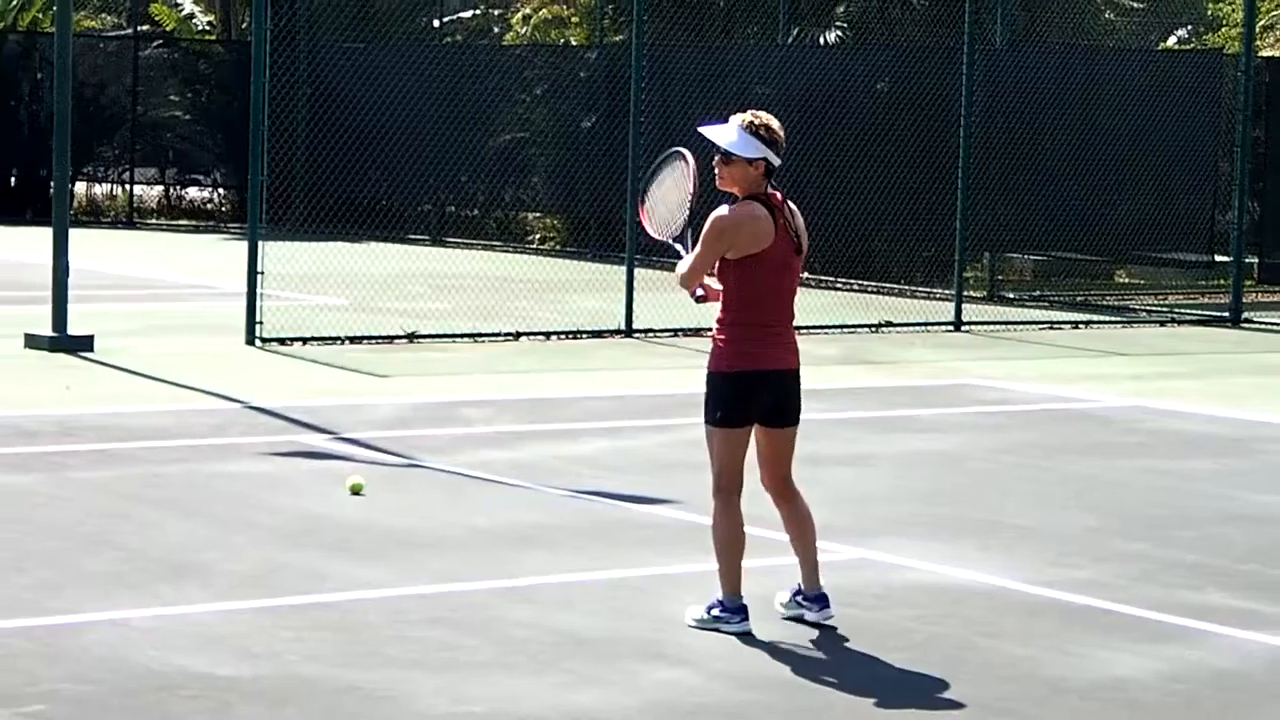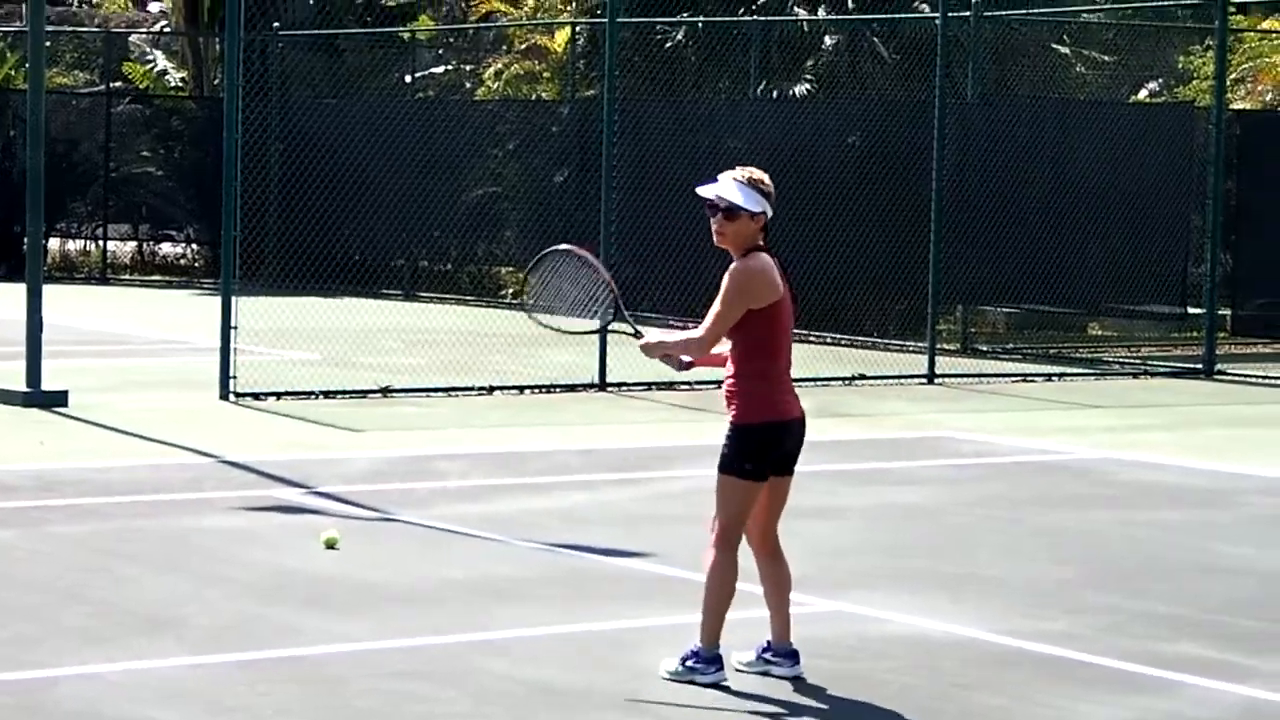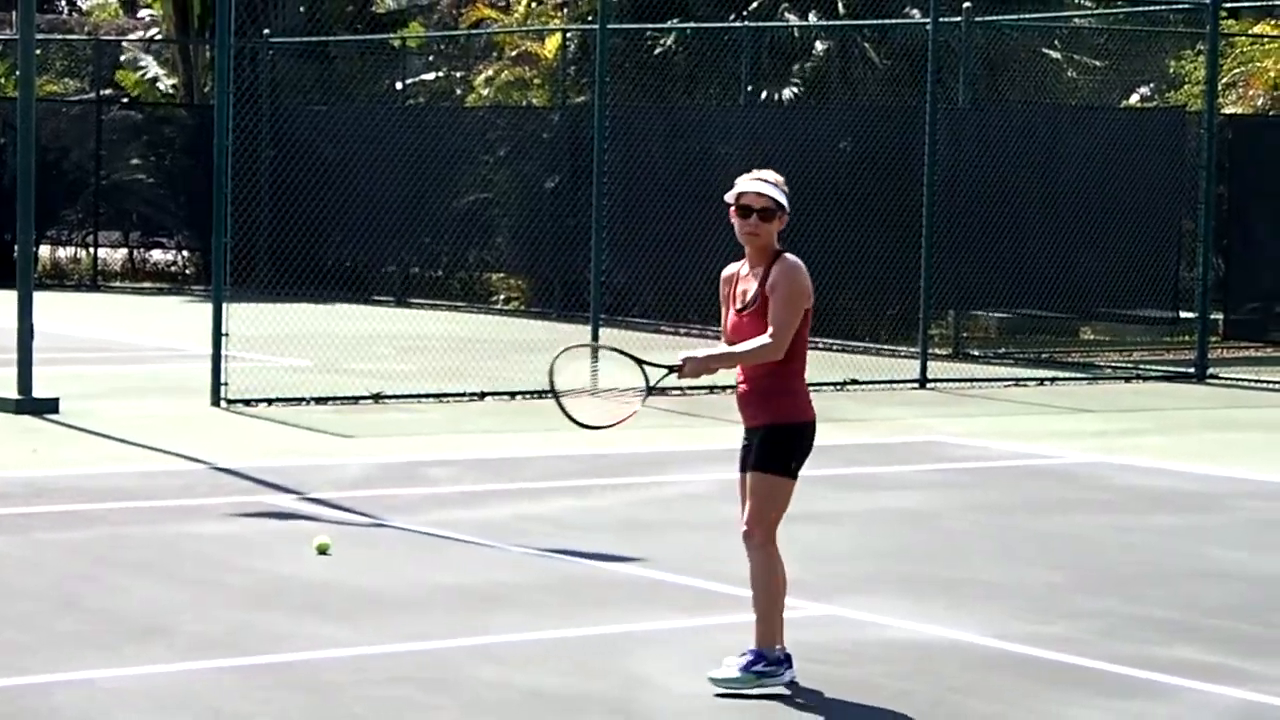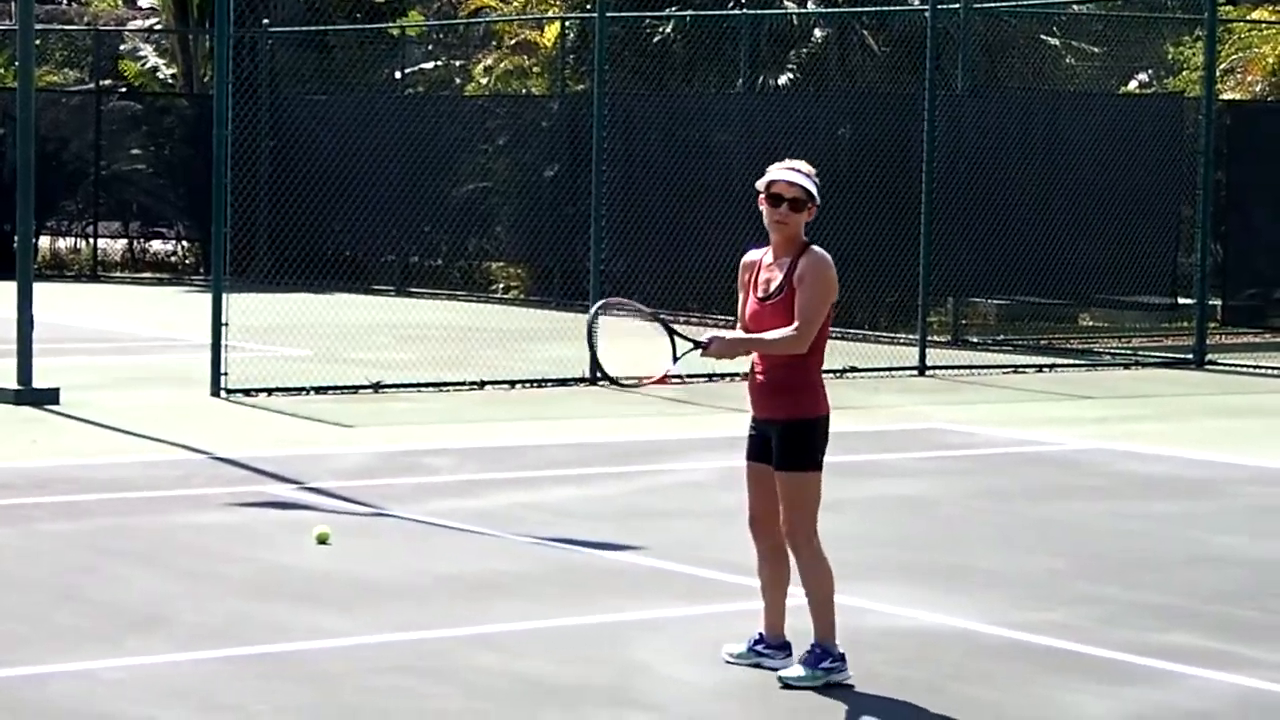
dt=0.3s
person 1, frame 1
left shoulder: (729, 219)
right shoulder: (790, 214)
left elbow: (687, 279)
left wrist: (694, 269)
right wrist: (718, 286)
left hip: (735, 369)
right hip: (783, 368)
left knee: (726, 490)
right knee: (780, 482)
left ankle: (730, 606)
right ankle: (811, 593)
person 1, frame 2
left shoulder: (751, 269)
right shoulder: (753, 268)
left elbow: (708, 336)
left wrist: (663, 342)
right wrist: (692, 356)
left hip: (760, 422)
right hip: (778, 419)
left knee: (724, 537)
right knee: (762, 536)
left ankle: (705, 655)
right ankle: (781, 648)
person 1, frame 3
left shoulder: (788, 271)
right shoulder: (731, 276)
left elbow: (775, 346)
left wrist: (712, 359)
right wrist: (709, 359)
left hip: (783, 422)
right hip: (759, 423)
left knee: (756, 536)
right knee: (759, 538)
left ankle: (766, 658)
right ankle: (773, 651)
person 1, frame 4
left shoulder: (814, 263)
right shoulder: (750, 263)
left elbow: (800, 338)
left wrist: (737, 340)
right wrist: (728, 342)
left hip: (801, 415)
right hip: (765, 414)
left knee: (799, 534)
right knee: (763, 527)
left ankle: (828, 653)
right ankle: (772, 639)
